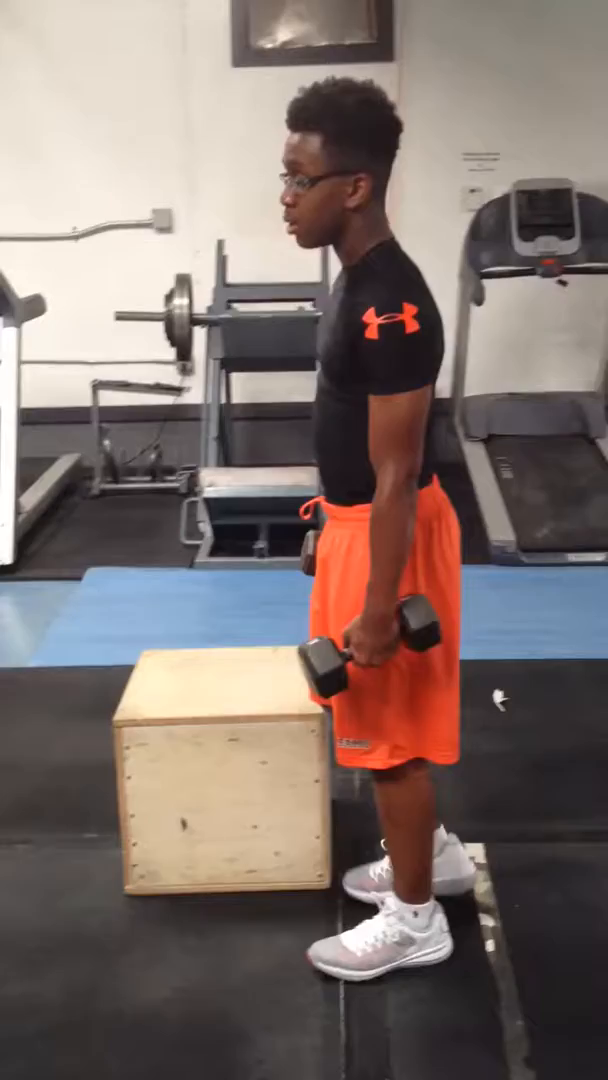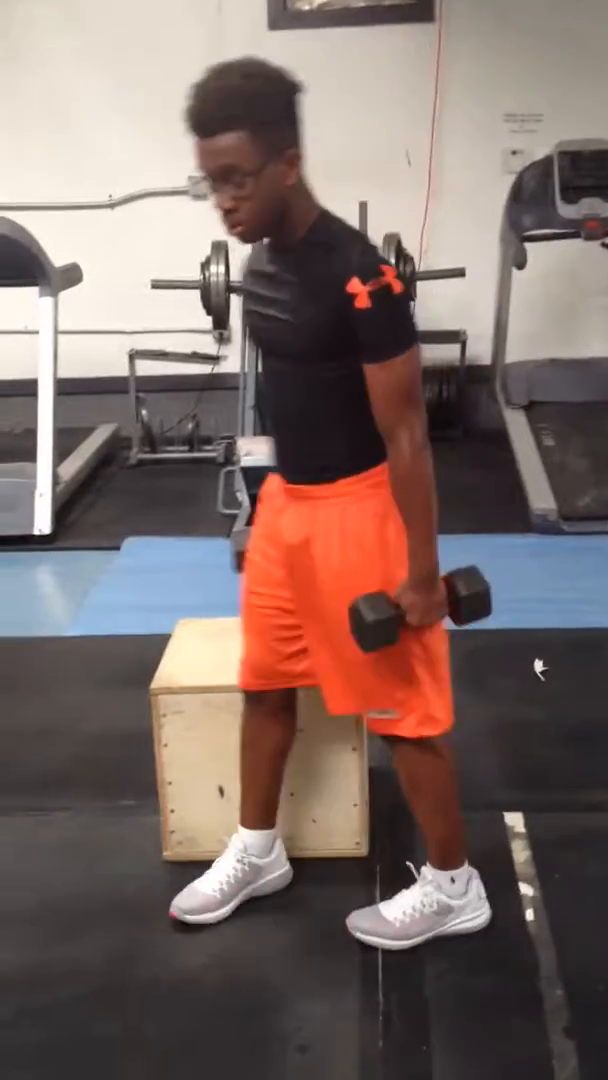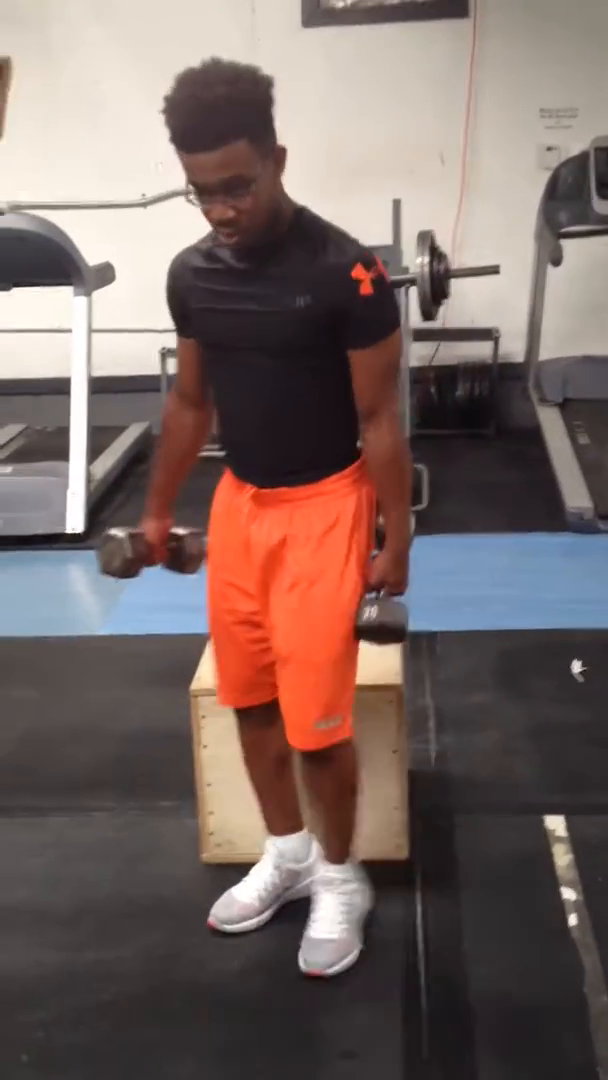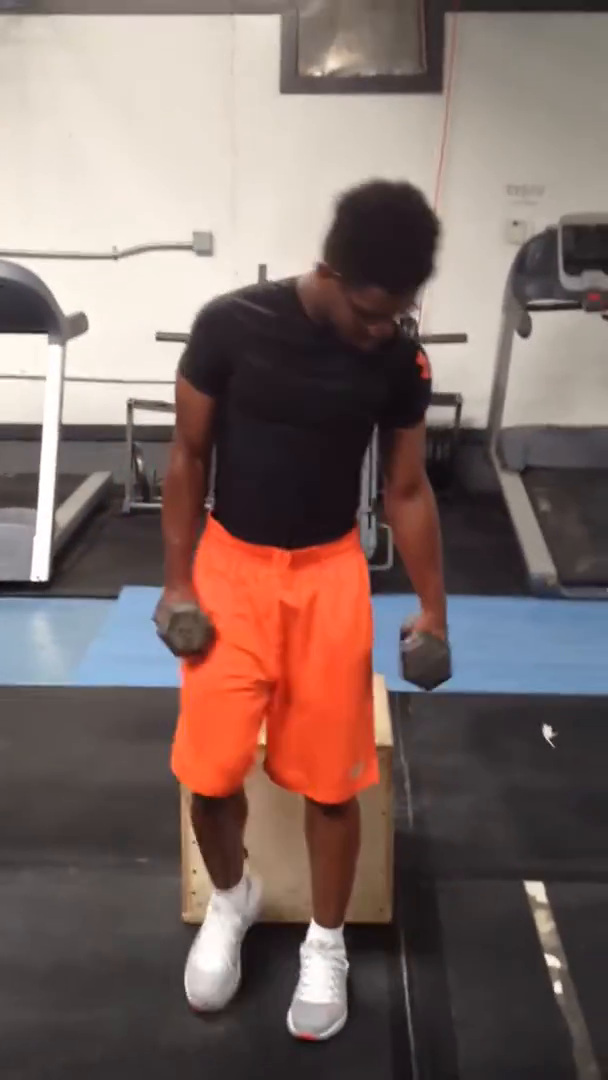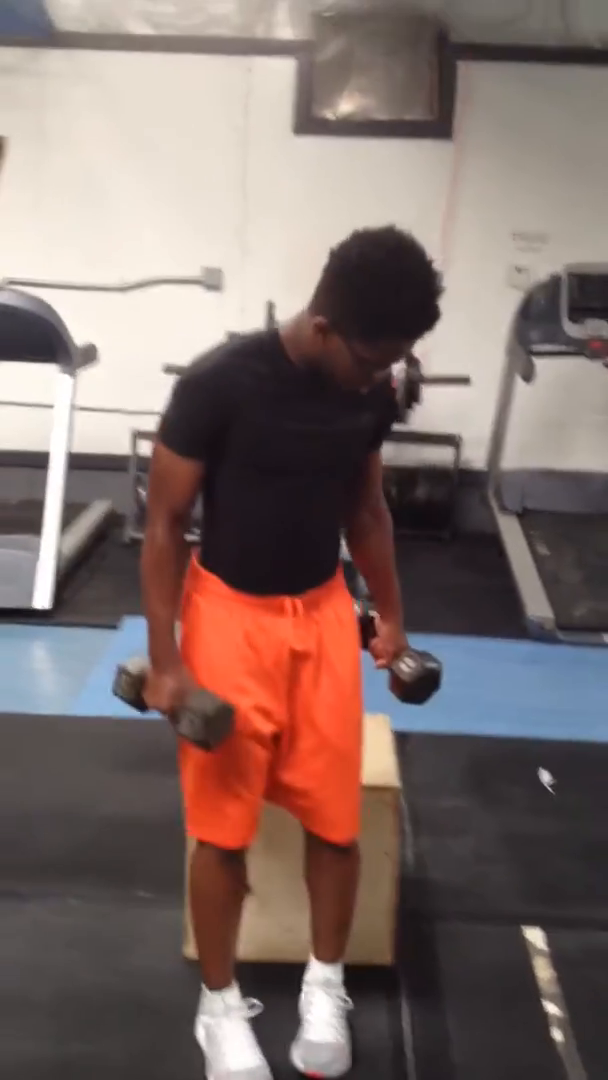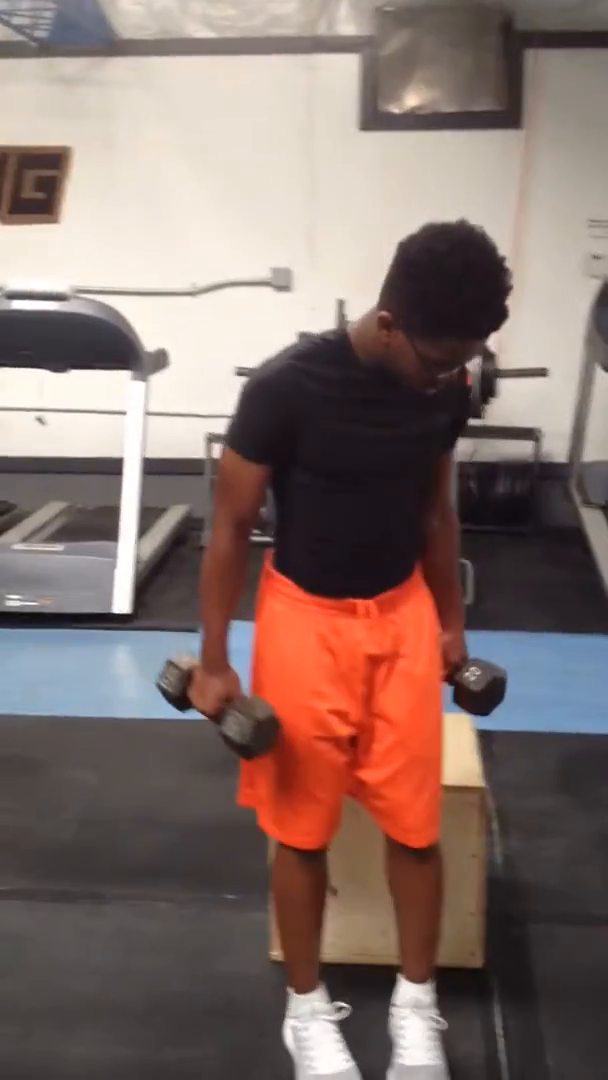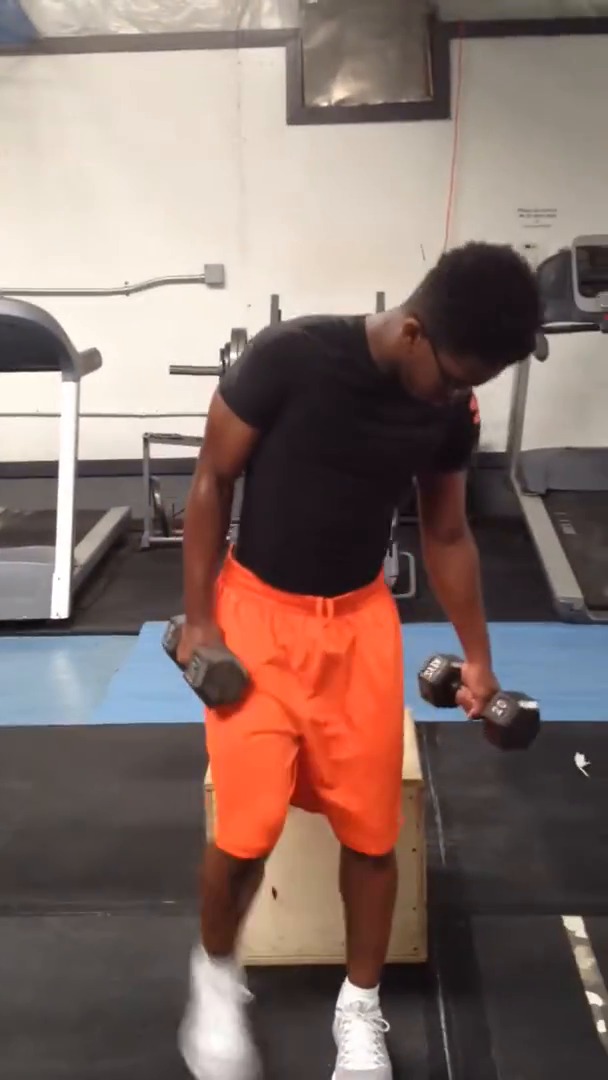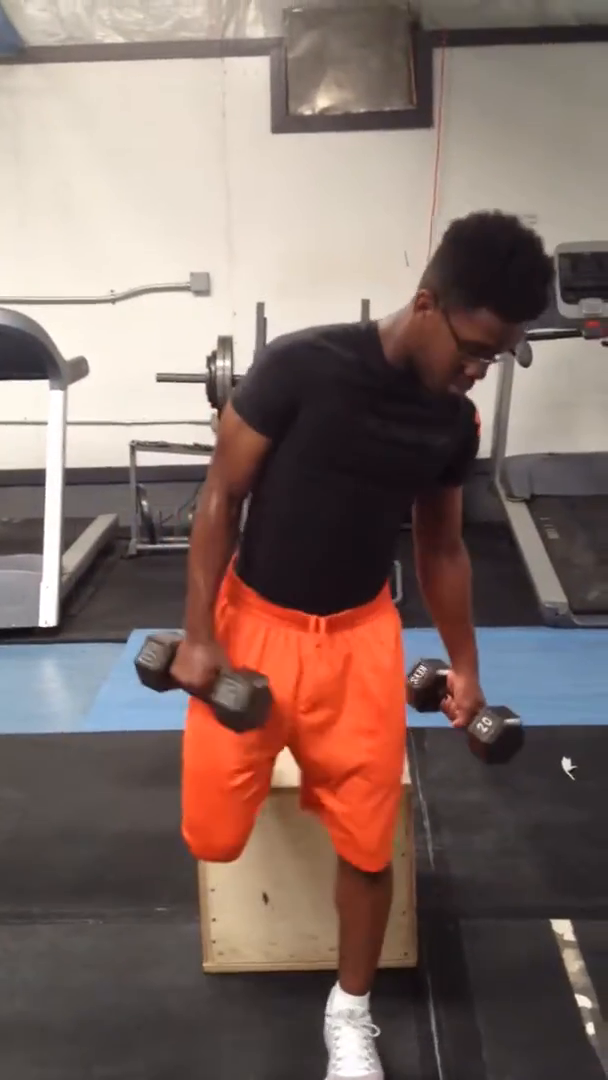
dt=0.5s
person 1, frame 1
left shoulder: (391, 309)
right shoulder: (355, 277)
left elbow: (399, 475)
left wrist: (379, 610)
left hip: (388, 535)
right hip: (351, 522)
left knee: (385, 735)
right knee: (364, 716)
left ankle: (416, 917)
right ankle: (433, 852)
person 1, frame 2
left shoulder: (356, 277)
right shoulder: (264, 264)
left elbow: (405, 434)
left wrist: (421, 573)
left hip: (357, 510)
right hip: (287, 501)
left knee: (401, 708)
right knee: (264, 684)
left ankle: (452, 886)
right ankle: (257, 852)
person 1, frame 3
left shoulder: (345, 271)
right shoulder: (192, 273)
left elbow: (380, 419)
left wrist: (397, 540)
right wrist: (158, 508)
left hip: (324, 510)
right hip: (237, 505)
left knee: (315, 719)
right knee: (251, 696)
left ankle: (340, 879)
right ankle: (287, 855)
person 1, frame 4
left shoulder: (400, 363)
right shoulder: (229, 326)
left elbow: (408, 490)
right elbow: (188, 457)
left wrist: (433, 609)
right wrist: (177, 579)
left hip: (330, 574)
right hip: (231, 566)
left knee: (333, 778)
right knee: (211, 771)
left ankle: (325, 947)
right ankle: (230, 896)
person 1, frame 5
left shoulder: (372, 394)
right shoulder: (219, 384)
right elbow: (165, 525)
left wrist: (390, 615)
right wrist: (164, 658)
left hip: (326, 615)
right hip: (233, 617)
left knee: (336, 818)
right knee: (226, 828)
left ankle: (325, 982)
right ankle: (220, 1007)
person 1, frame 6
left shoulder: (447, 390)
right shoulder: (287, 387)
right elbow: (230, 528)
left wrist: (450, 619)
right wrist: (214, 663)
left hip: (404, 617)
right hip: (306, 621)
left knee: (416, 825)
right knee: (302, 828)
left ankle: (415, 1004)
right ankle: (308, 1009)
person 1, frame 7
left shoulder: (450, 411)
right shoulder: (287, 357)
left elbow: (446, 535)
right elbow: (212, 482)
left wrist: (478, 657)
right wrist: (198, 617)
left hip: (361, 620)
right hip: (258, 610)
left knee: (369, 830)
right knee: (245, 830)
left ankle: (361, 1007)
right ankle: (215, 973)
person 1, frame 8
left shoulder: (454, 419)
right shoulder: (298, 367)
left elbow: (441, 547)
right elbow: (221, 500)
left wrist: (465, 668)
right wrist: (199, 637)
left hip: (360, 637)
right hip: (255, 625)
left knee: (366, 844)
right knee: (213, 835)
right ankle: (258, 754)
